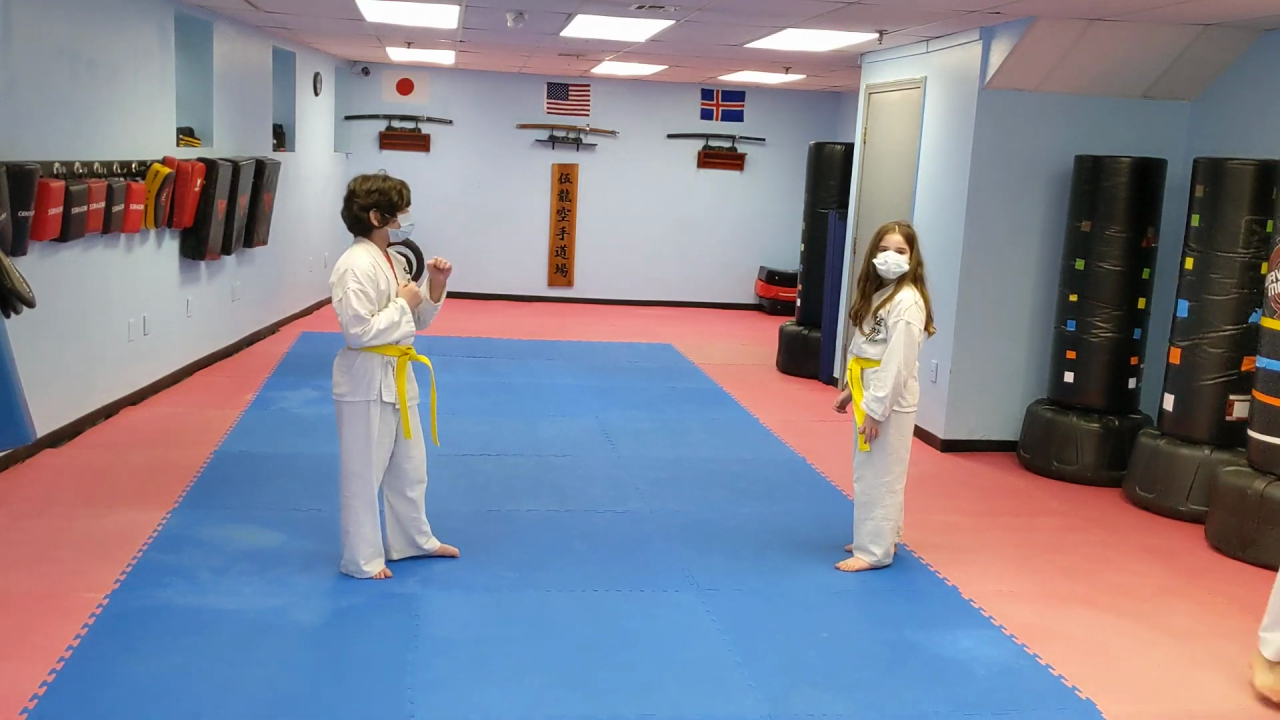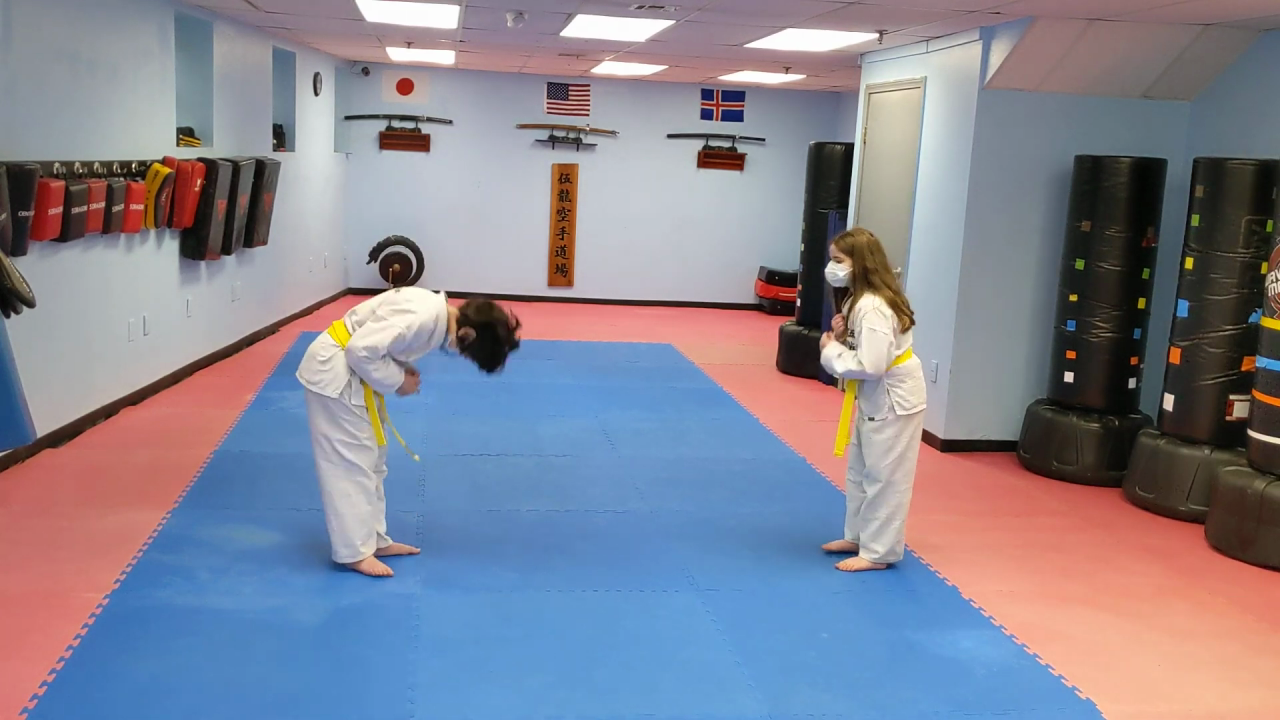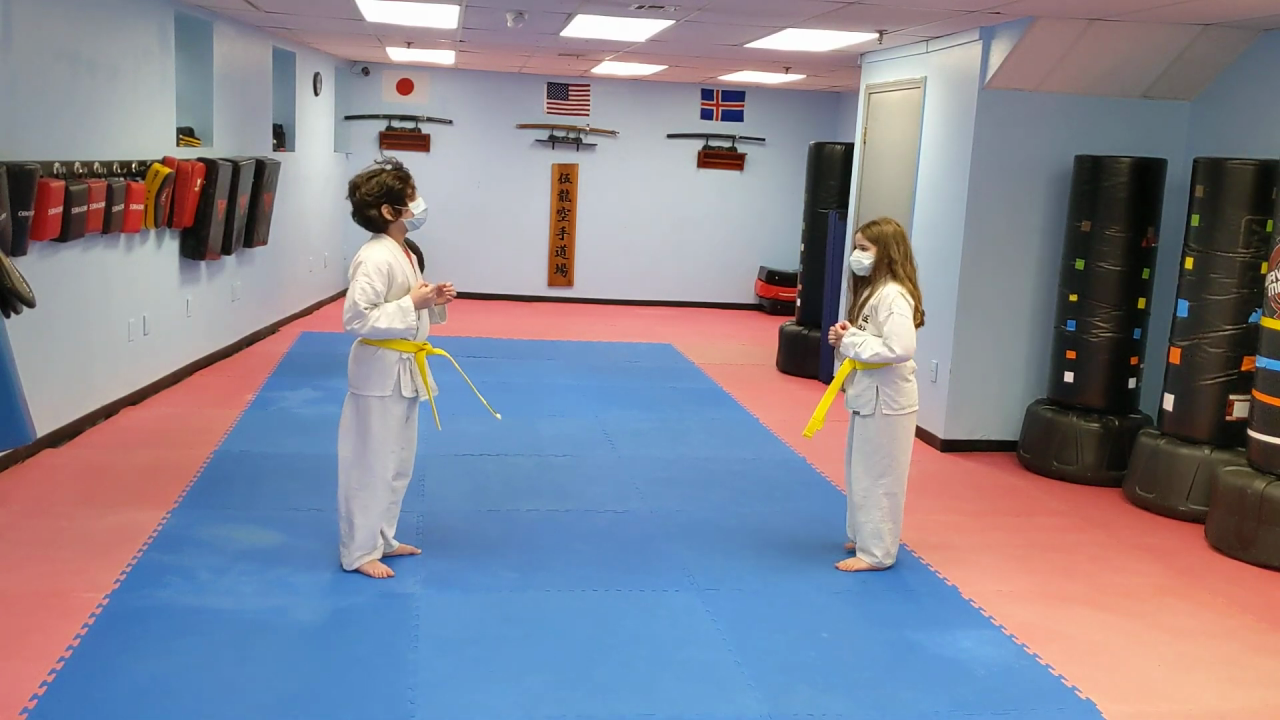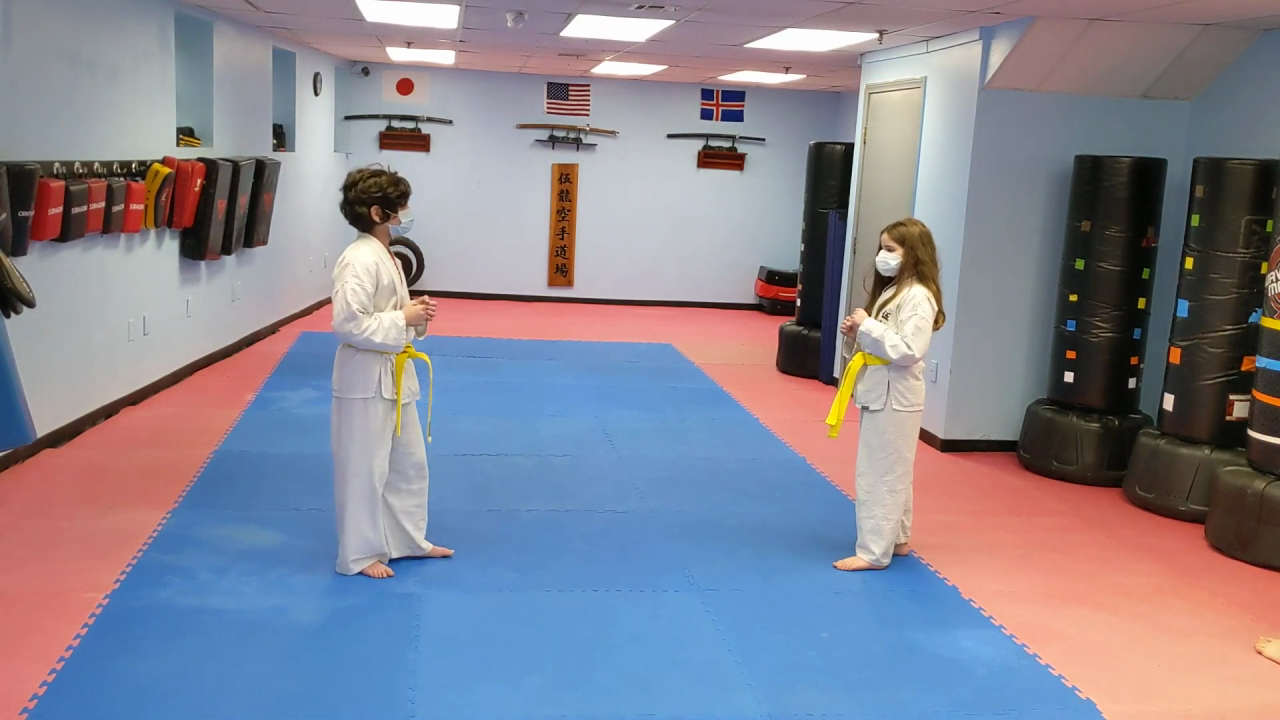
dt=1s
person 1, frame 1
left shoulder: (394, 261)
right shoulder: (356, 266)
left elbow: (417, 319)
right elbow: (358, 332)
left wrist: (433, 291)
right wrist: (403, 306)
left hip: (396, 376)
right hip: (366, 380)
left knee: (409, 465)
right knee: (364, 472)
left ankle: (413, 539)
right ankle: (362, 558)
person 1, frame 2
left shoulder: (432, 310)
right shoulder: (427, 318)
right elbow: (362, 349)
left wrist: (403, 371)
right wrist: (398, 380)
left hip: (352, 373)
right hip: (333, 369)
left knee: (372, 458)
right knee: (353, 458)
left ankle: (374, 539)
right ankle: (356, 551)
person 1, frame 3
left shoulder: (402, 253)
right shoulder: (375, 259)
right elbow: (357, 319)
left wrist: (432, 302)
right wrist: (411, 305)
left hip: (402, 372)
right hip: (379, 374)
left knee: (397, 464)
right knee: (371, 464)
left ankle: (381, 539)
right ankle: (360, 552)
person 1, frame 4
left shoulder: (384, 256)
right shoulder: (360, 260)
right elbow: (348, 324)
left wrist: (415, 311)
right wrist: (403, 321)
left hip: (393, 374)
right hip: (366, 377)
left knee: (409, 461)
right knee: (365, 467)
left ankle: (409, 539)
right ankle: (360, 553)
person 2, frame 1
left shoulder: (907, 302)
right shoulder: (874, 293)
left elbow: (898, 364)
left wrist: (876, 410)
right wrist: (851, 390)
left hip: (890, 401)
right hip: (870, 395)
left knee: (880, 476)
right knee: (869, 473)
left ankle: (874, 550)
right ankle: (882, 538)
person 2, frame 2
left shoulder: (873, 308)
right shoulder: (858, 299)
left elbow: (870, 365)
right elbow: (855, 348)
left wrist: (830, 351)
right wrist: (836, 339)
left hip: (894, 398)
right hip: (874, 396)
left knee: (885, 476)
right knee: (859, 470)
left ankle: (878, 551)
right ankle: (857, 536)
person 2, frame 3
left shoulder: (894, 296)
right shoulder: (874, 290)
left elbow: (900, 349)
left wrist: (852, 341)
right wrist: (845, 336)
left hip: (886, 396)
right hip: (869, 393)
left knee: (877, 476)
right knee: (860, 471)
left ankle: (875, 552)
right ankle: (864, 536)
person 2, frame 4
left shoulder: (918, 297)
right shoulder: (891, 290)
left elbow: (910, 350)
left wrist: (868, 327)
right wrist: (857, 331)
left hip: (895, 394)
right hip: (878, 389)
left knee: (881, 474)
right knee: (890, 472)
left ankle: (874, 551)
right ankle: (896, 538)
